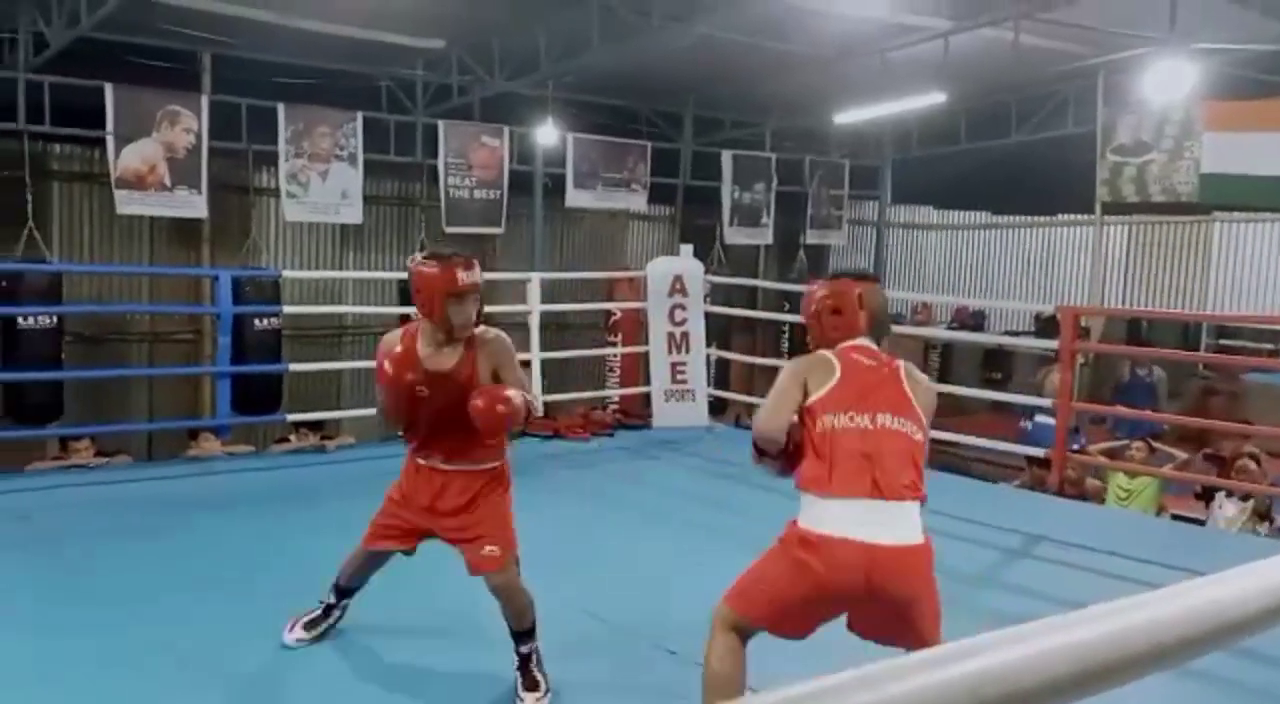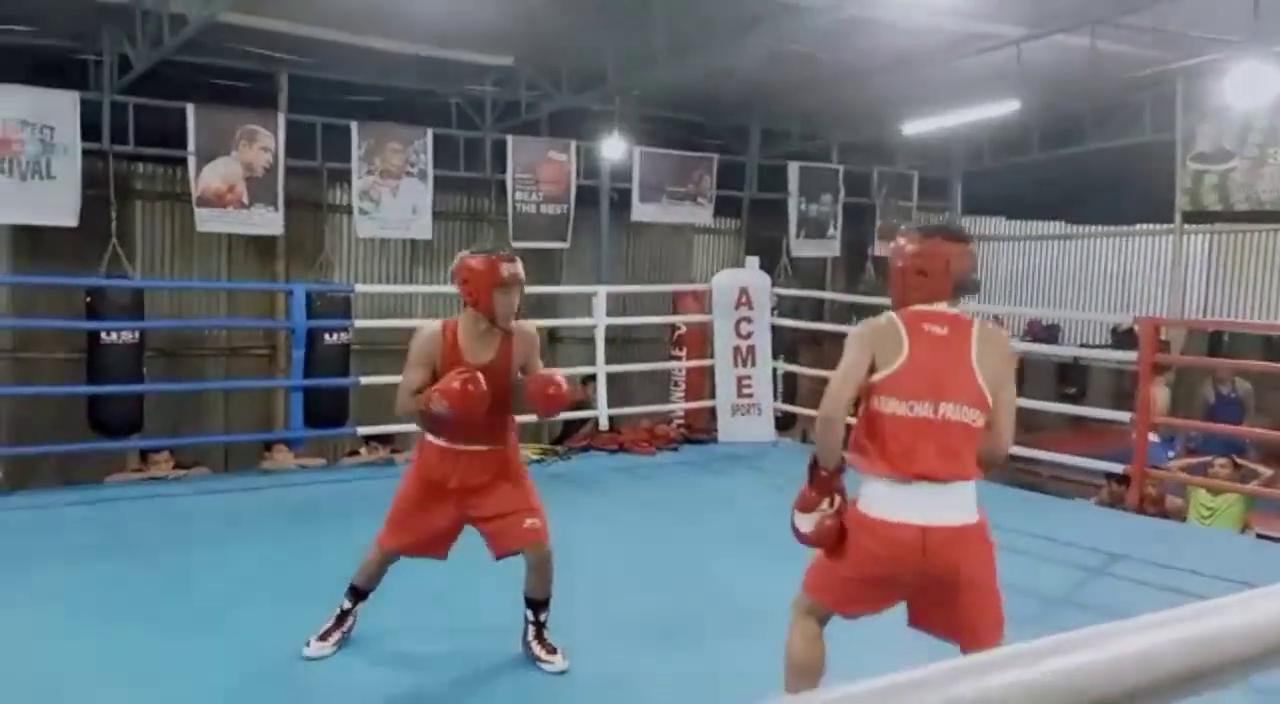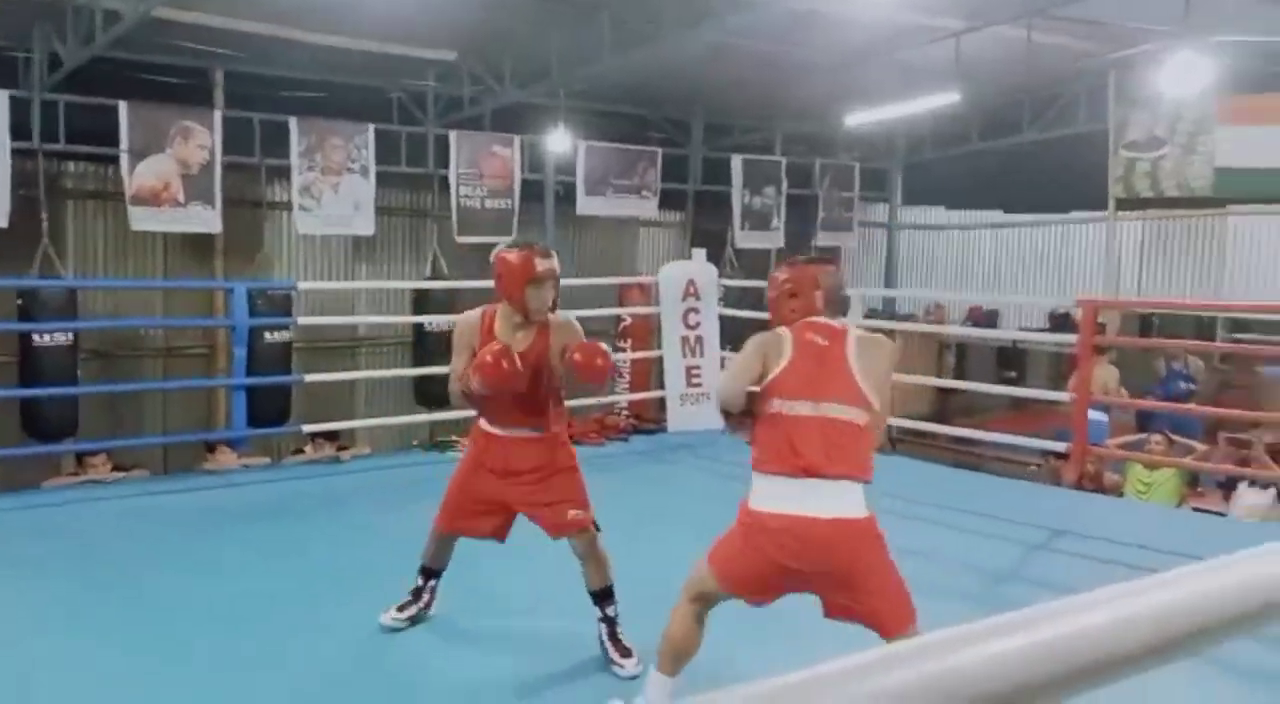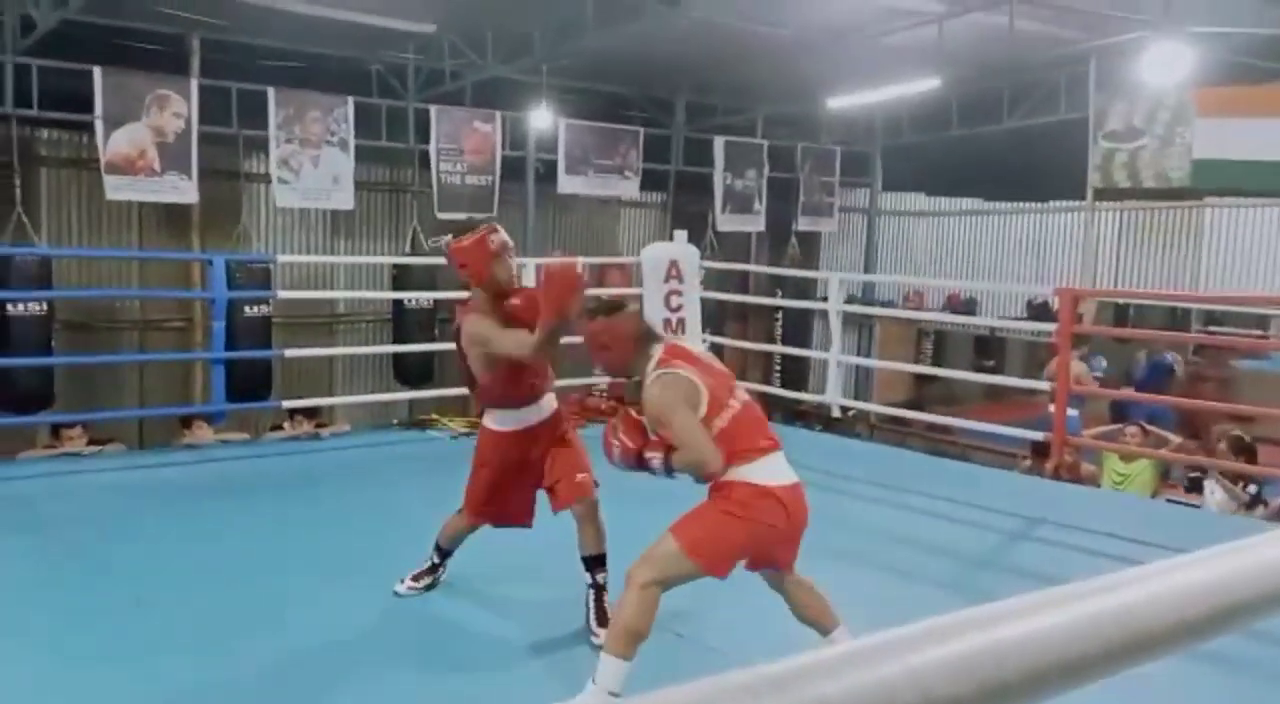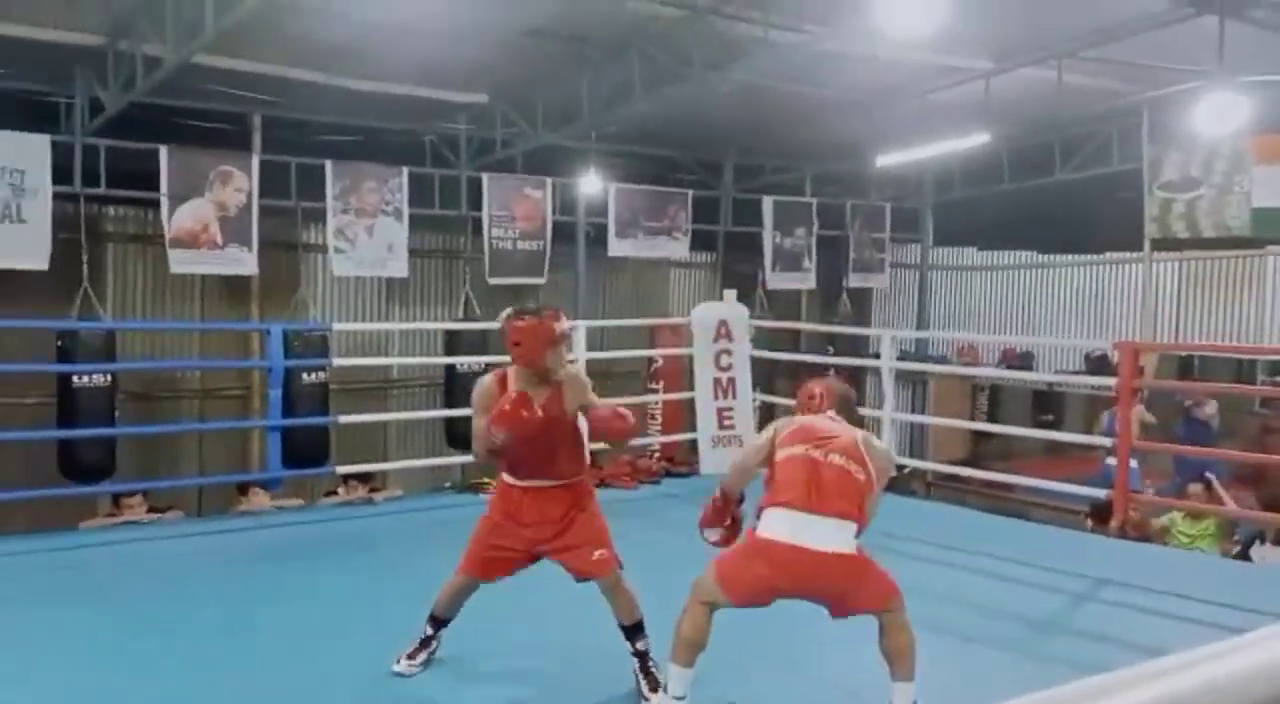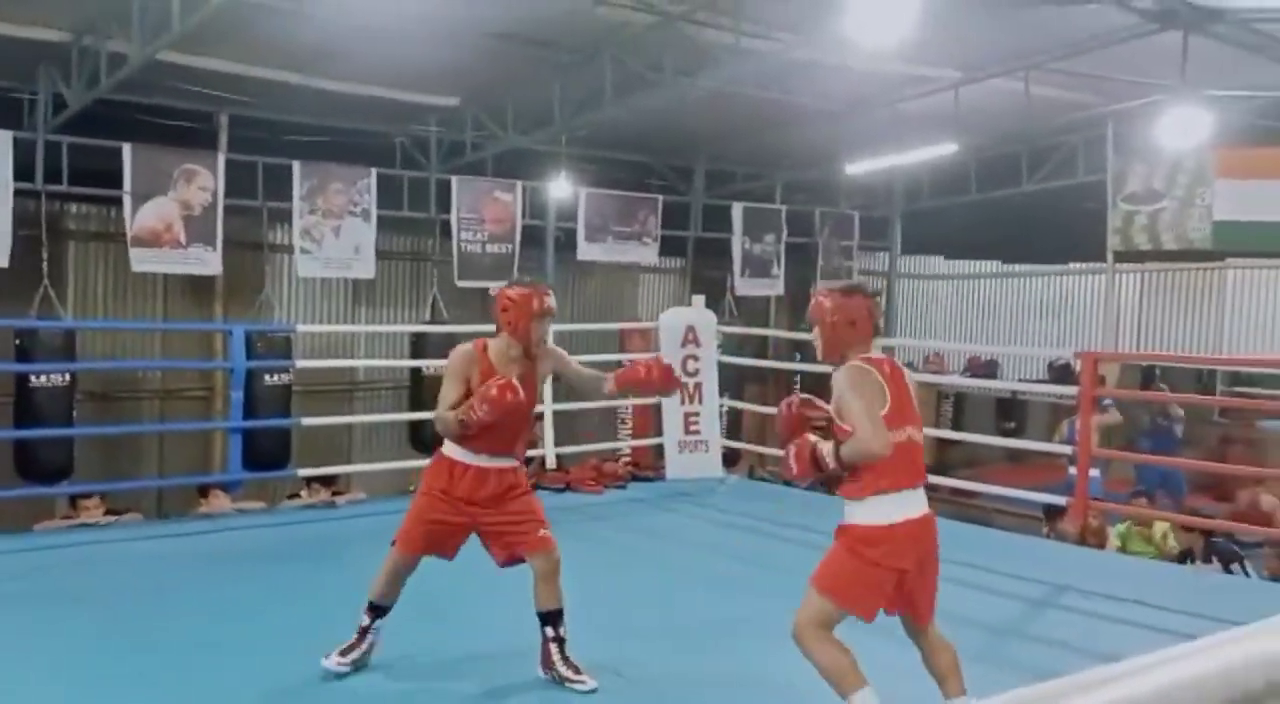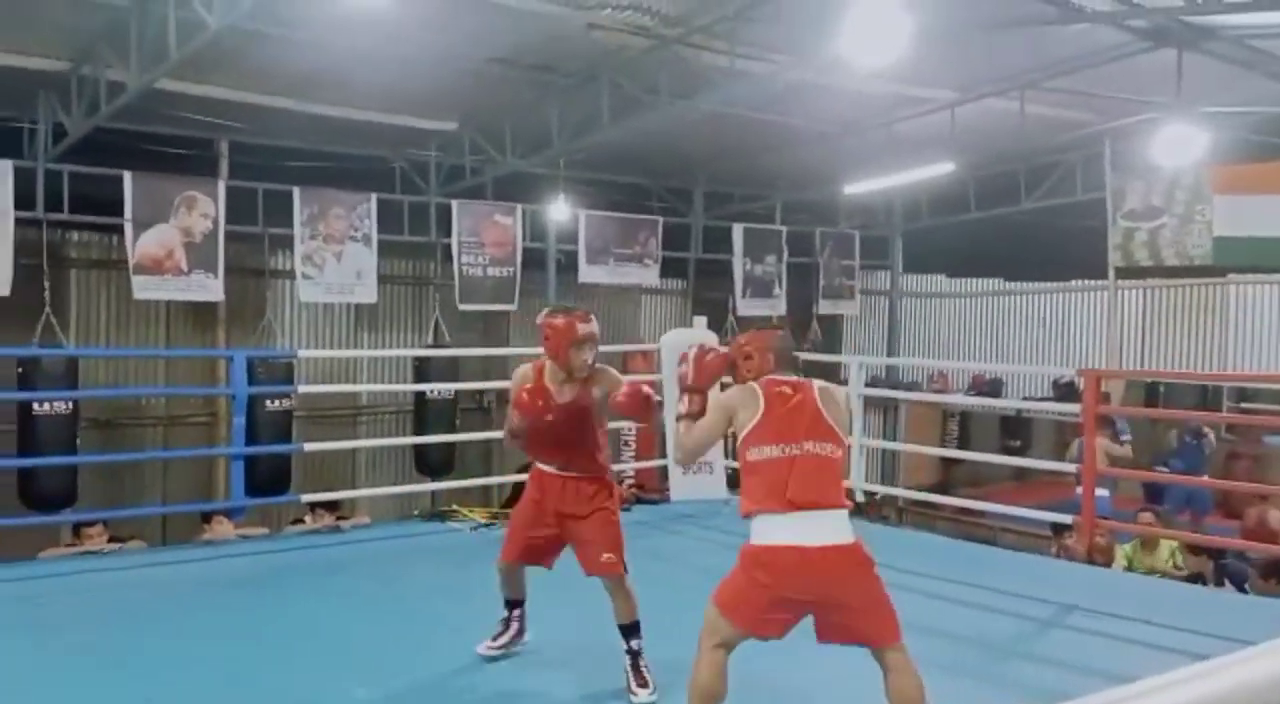
dt=0.5s
person 1, frame 1
left shoulder: (492, 343)
right shoulder: (397, 345)
left elbow: (521, 396)
right elbow: (390, 421)
left wrist: (515, 405)
right wrist: (392, 397)
left hip: (480, 479)
right hip: (423, 472)
left knee: (502, 577)
right knee: (368, 551)
left ankle: (529, 660)
right ankle: (332, 608)
person 1, frame 2
left shoulder: (523, 337)
right shoulder: (432, 338)
left elbow: (536, 380)
right elbow: (407, 404)
left wrist: (549, 393)
right wrist: (436, 402)
left hip: (497, 461)
right hip: (440, 460)
left knee: (538, 549)
right knee: (388, 547)
left ankle: (535, 631)
right ankle: (344, 616)
person 1, frame 3
left shoulder: (563, 327)
right shoulder: (471, 326)
left elbow: (591, 382)
right elbow: (456, 397)
left wrist: (595, 372)
right wrist: (475, 384)
left hip: (546, 451)
right hip: (490, 447)
left knee: (585, 538)
right knee: (444, 527)
left ankle: (610, 627)
right ankle: (424, 593)
person 1, frame 4
left shoulder: (512, 299)
right shoulder: (475, 322)
right elbow: (533, 349)
left wrist: (545, 308)
right wrist: (554, 310)
left hip: (552, 422)
right hip: (506, 436)
left knee: (586, 504)
right knee: (474, 515)
left ankle: (598, 596)
right ankle: (436, 564)
person 1, frame 5
left shoulder: (571, 380)
right shoulder: (490, 388)
left elbow: (602, 416)
right elbow: (481, 454)
left wrist: (615, 424)
right wrist: (495, 440)
left hip: (569, 495)
right hip: (516, 497)
left knee: (610, 578)
right knee: (466, 578)
left ankle: (644, 662)
right ankle: (429, 637)
person 1, frame 6
left shoulder: (546, 357)
right shoulder: (467, 357)
left elbow: (598, 384)
right elbow: (443, 425)
left wrist: (638, 378)
right wrist: (470, 414)
left hip: (507, 480)
right hip: (453, 475)
left knee: (548, 560)
right knee: (403, 556)
left ankle: (553, 653)
right ankle: (365, 634)
person 1, frame 7
left shoulder: (603, 380)
right shoulder: (526, 378)
left elbow: (639, 412)
right elbow: (514, 441)
left wrist: (647, 405)
right wrist: (518, 425)
left hip: (592, 488)
right hip: (544, 483)
left knee: (614, 575)
right knee: (510, 561)
left ankle: (635, 659)
right ankle: (513, 622)
person 2, frame 1
left shoulder: (809, 367)
right shoulder: (919, 386)
left elbow: (768, 431)
left wrist: (782, 448)
left hip: (824, 543)
right hip: (903, 548)
left knee: (727, 624)
right knee: (924, 650)
person 2, frame 2
left shoulder: (877, 334)
right shoulder: (996, 346)
left elbow: (831, 412)
right elbow: (998, 448)
left wrist: (823, 474)
left hip: (879, 525)
right hip: (956, 530)
left knee: (807, 614)
right knee: (987, 656)
person 2, frame 3
left shoulder: (769, 342)
right shoulder: (878, 351)
left elbow: (727, 397)
right elbow: (872, 436)
left wrist: (750, 406)
left hip: (770, 520)
right hip: (847, 524)
left knee: (694, 599)
right knee: (904, 637)
person 2, frame 4
left shoulder: (661, 390)
right shoulder: (685, 353)
left elbow: (708, 461)
left wrist: (655, 459)
left hip: (751, 498)
right hip: (787, 494)
left knee: (644, 578)
right knee: (781, 577)
person 2, frame 5
left shoulder: (785, 427)
right shoulder: (873, 448)
left elbow: (740, 468)
right elbow: (856, 518)
left wrist: (723, 503)
left hip: (776, 549)
right hip: (840, 557)
left knee: (701, 597)
right knee: (893, 607)
person 2, frame 6
left shoulder: (852, 375)
right shoulder: (897, 374)
left elbow: (875, 445)
left wrist: (824, 452)
right wrist: (832, 415)
left hip: (872, 531)
right hip: (917, 523)
left knee: (809, 628)
right knee: (922, 630)
person 2, frame 7
left shoulder: (741, 396)
right shoulder: (832, 397)
left elbow: (684, 453)
left wrist: (691, 397)
left hip: (771, 554)
right hip: (838, 551)
left knee: (714, 644)
right knee: (892, 651)
